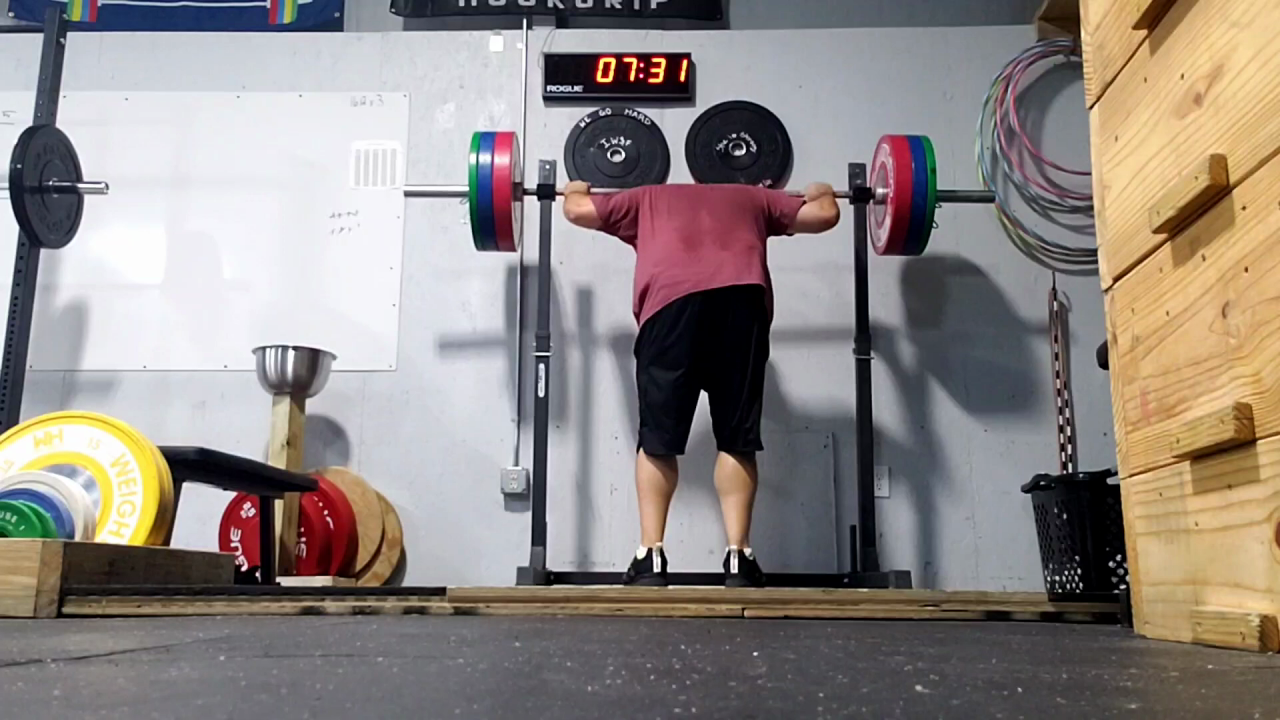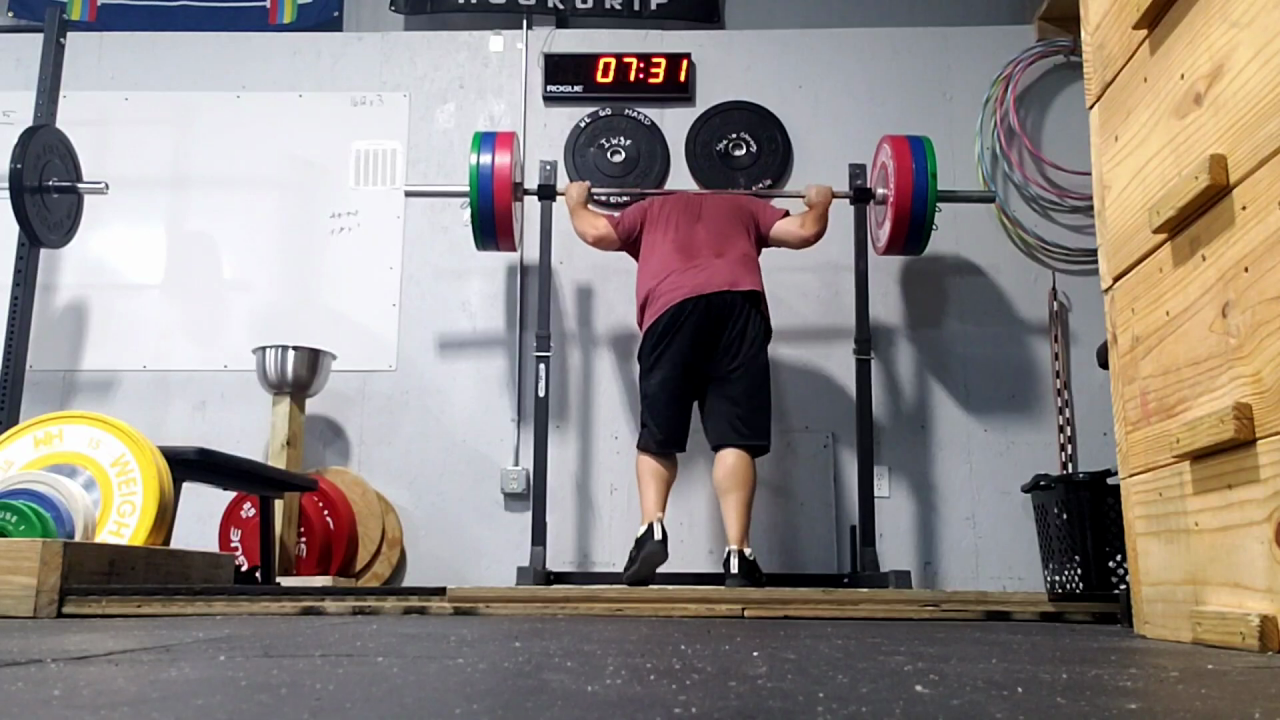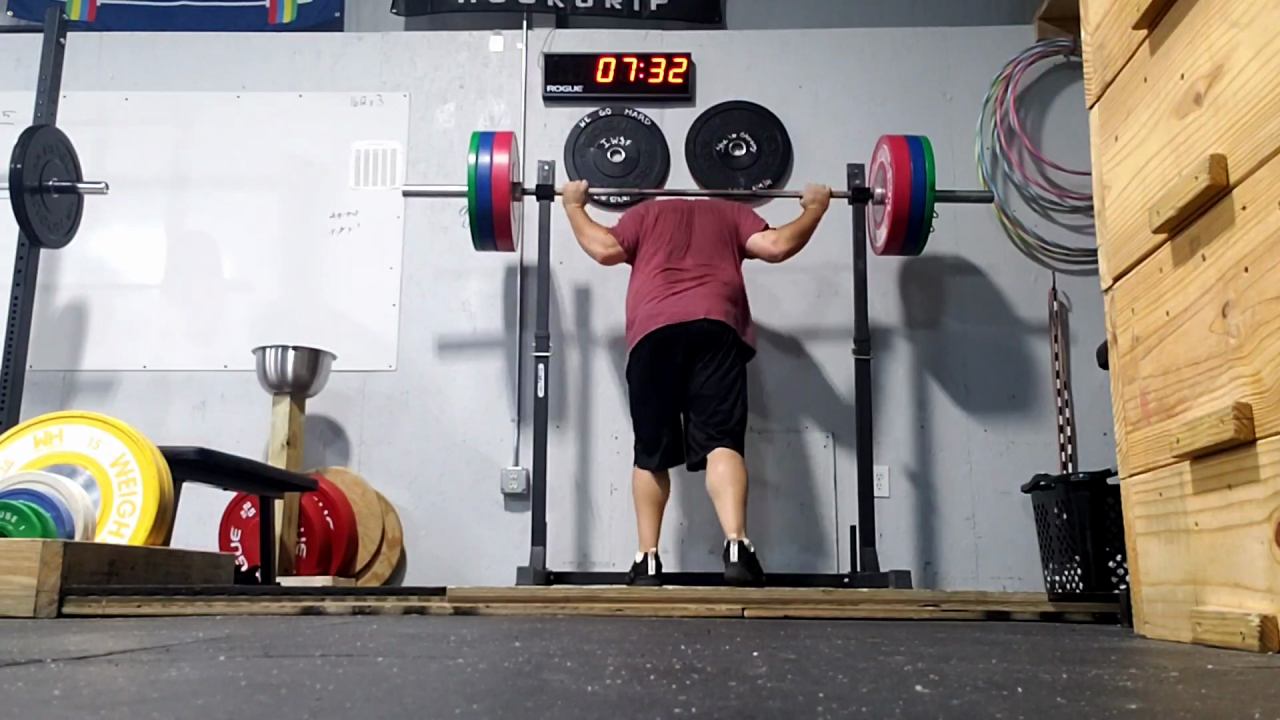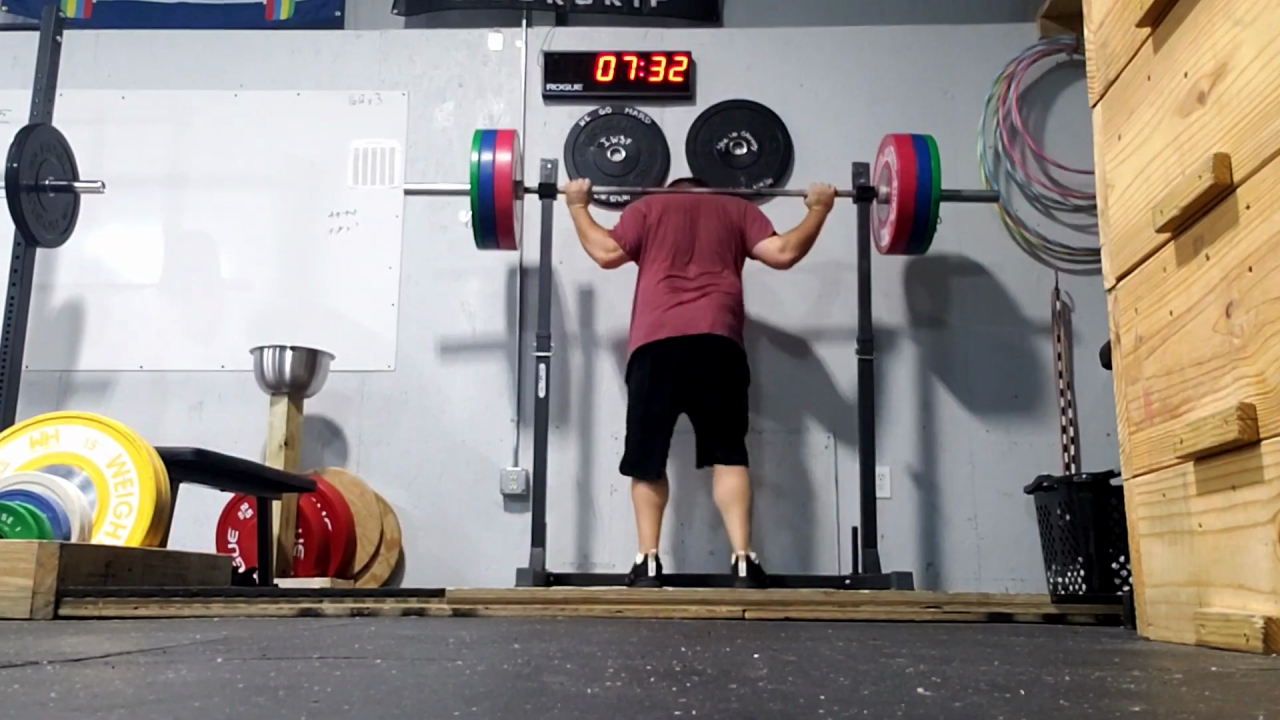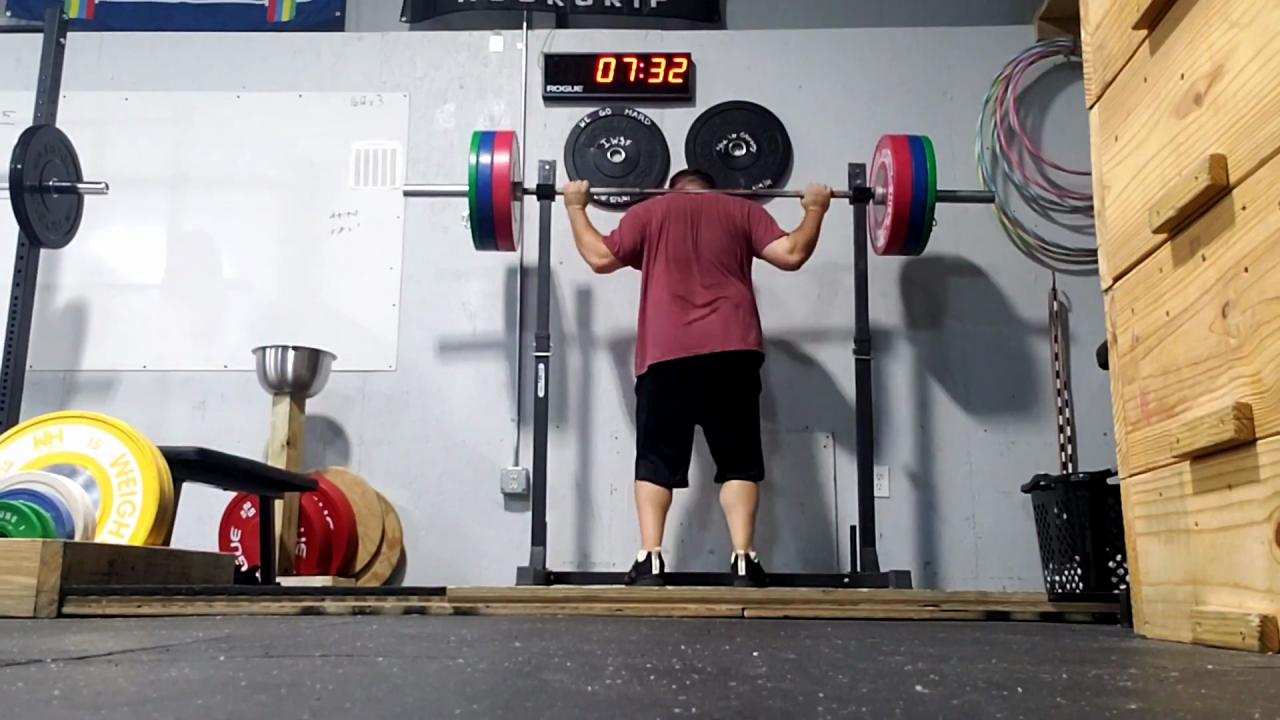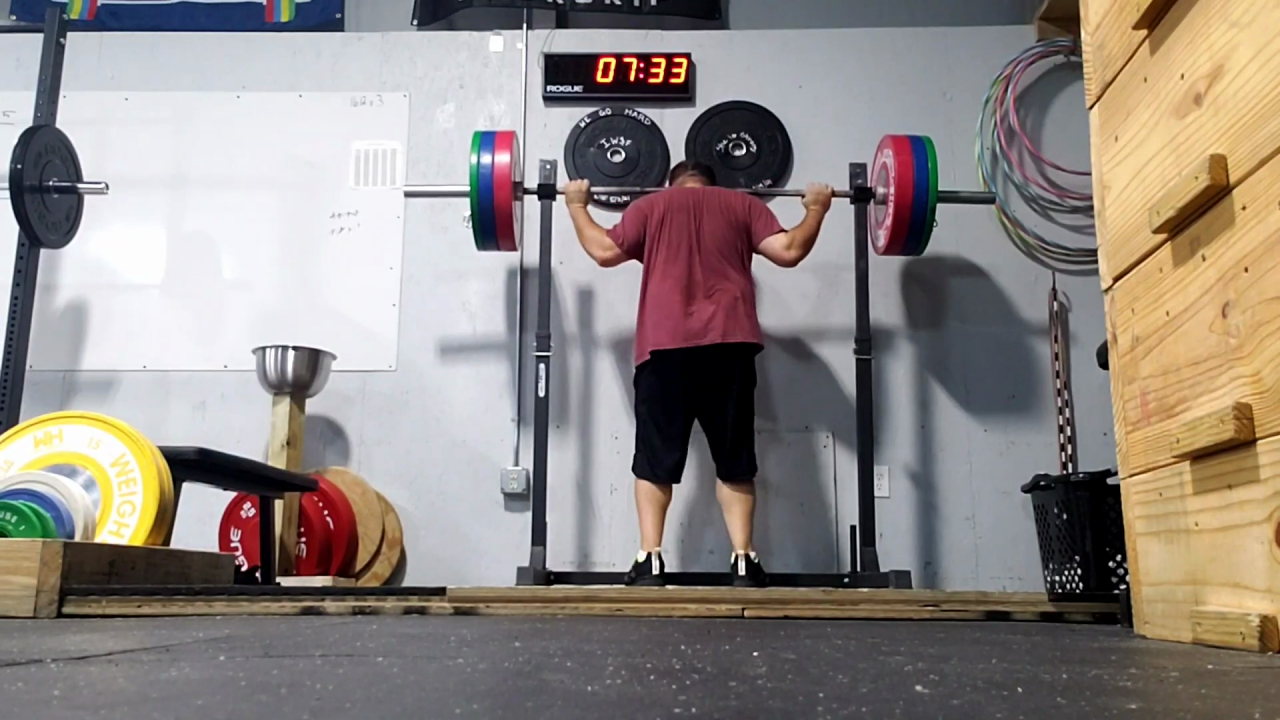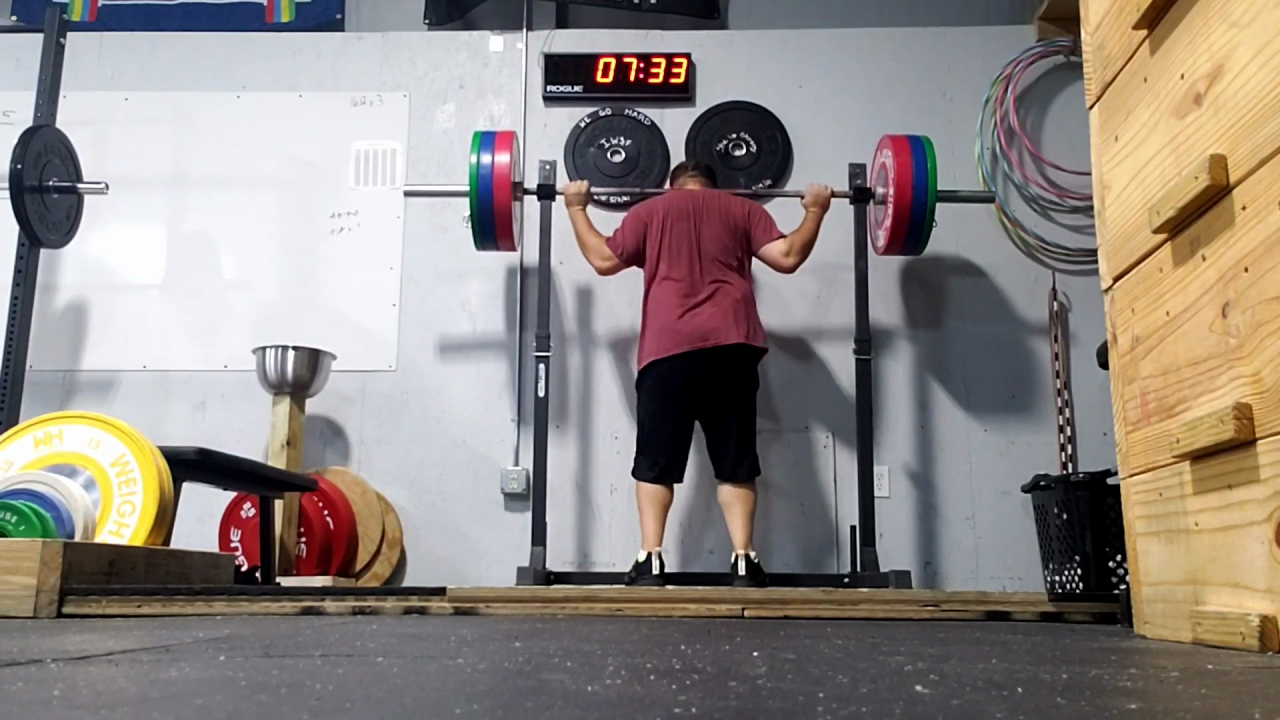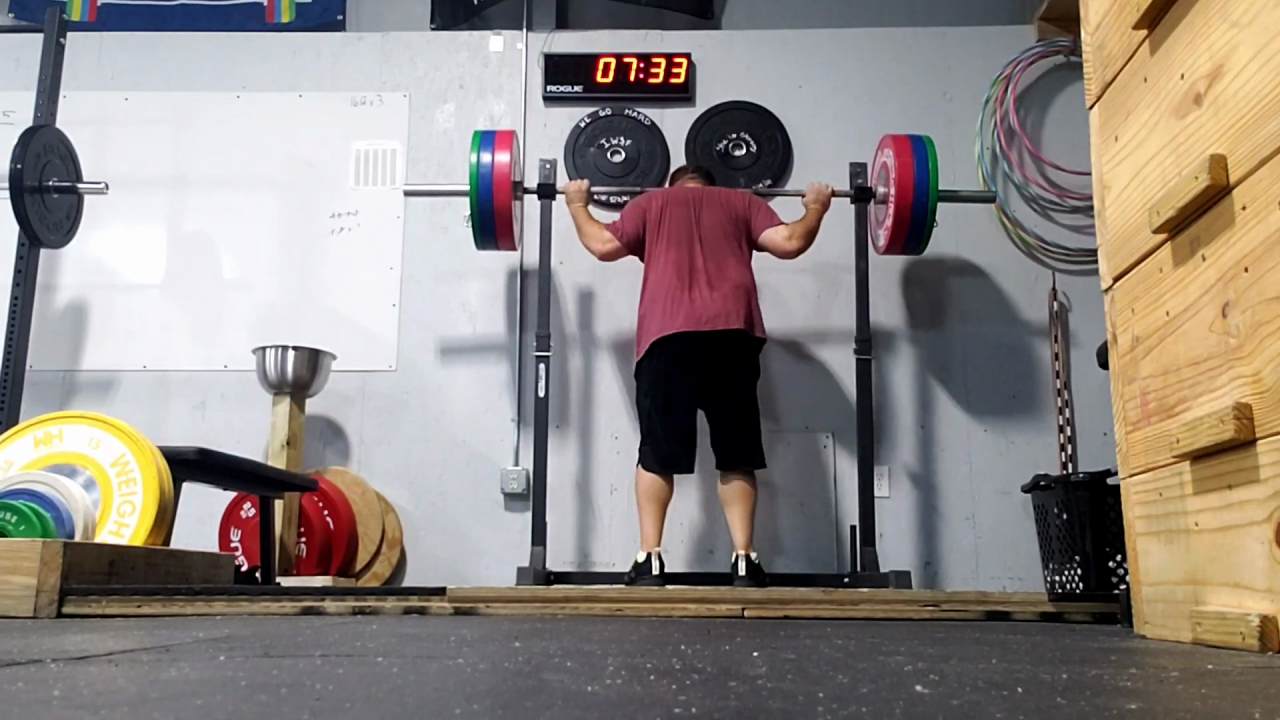
dt=0.3s
person 1, frame 1
left shoulder: (648, 198)
right shoulder: (750, 197)
left elbow: (578, 210)
right elbow: (825, 215)
left wrist: (573, 191)
right wrist: (821, 196)
left hip: (671, 300)
right hip: (741, 297)
left knee: (657, 440)
right knee: (736, 440)
left ankle: (650, 559)
right ankle: (738, 560)
person 1, frame 2
left shoulder: (653, 209)
right shoulder: (745, 205)
left elbow: (594, 231)
right elbow: (805, 231)
left wrist: (576, 202)
right wrist: (819, 204)
left hip: (671, 307)
right hip: (737, 303)
left knee: (658, 437)
right knee: (736, 438)
left ankle: (652, 531)
right ankle: (737, 558)
person 1, frame 3
left shoulder: (644, 212)
right shoulder: (731, 212)
left elbow: (605, 249)
right elbow: (776, 246)
left wrist: (573, 206)
right wrist: (814, 209)
left hip: (655, 332)
right hip: (716, 328)
left knee: (651, 453)
right knee: (722, 442)
left ankle: (648, 561)
right ankle: (736, 548)
person 1, frame 4
left shoulder: (647, 207)
right shoulder: (737, 209)
left elbow: (608, 252)
right elbow: (782, 253)
left wrist: (577, 206)
right wrist: (818, 209)
left hip: (656, 341)
right hip: (718, 340)
left knee: (647, 458)
right knee: (728, 455)
left ankle: (648, 563)
right ankle: (744, 562)
person 1, frame 5
left shoulder: (648, 211)
right shoulder: (743, 210)
left elbow: (600, 257)
right elbow: (792, 254)
left wrist: (575, 208)
right wrist: (814, 211)
left hip: (666, 354)
right hip: (730, 352)
left knee: (655, 464)
right knee: (738, 464)
left ankle: (650, 561)
right ankle: (744, 561)
person 1, frame 6
left shoulder: (650, 206)
right shoulder: (743, 205)
left elbow: (605, 251)
right elbow: (789, 251)
left wrist: (576, 205)
right wrist: (816, 209)
left hip: (665, 347)
right hip: (728, 345)
left knee: (654, 460)
right knee: (735, 462)
left ankle: (649, 561)
right ankle: (743, 562)
person 1, frame 7
left shoulder: (649, 211)
right shoulder: (742, 209)
left elbow: (604, 260)
right elbow: (788, 258)
left wrist: (576, 209)
right wrist: (815, 212)
left hip: (667, 348)
right hip: (730, 347)
left knee: (655, 462)
right knee: (735, 463)
left ankle: (650, 561)
right ankle: (744, 561)
person 1, frame 8
left shoulder: (650, 203)
right shoulder: (741, 202)
left elbow: (603, 245)
right elbow: (790, 242)
left wrist: (577, 205)
right wrist: (816, 208)
left hip: (667, 335)
right hip: (730, 333)
left knee: (656, 454)
right knee: (736, 457)
left ankle: (649, 560)
right ankle: (744, 561)
